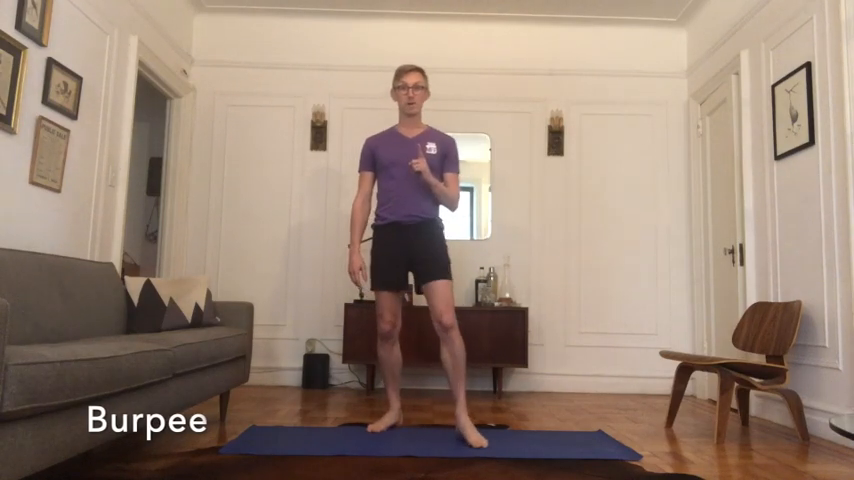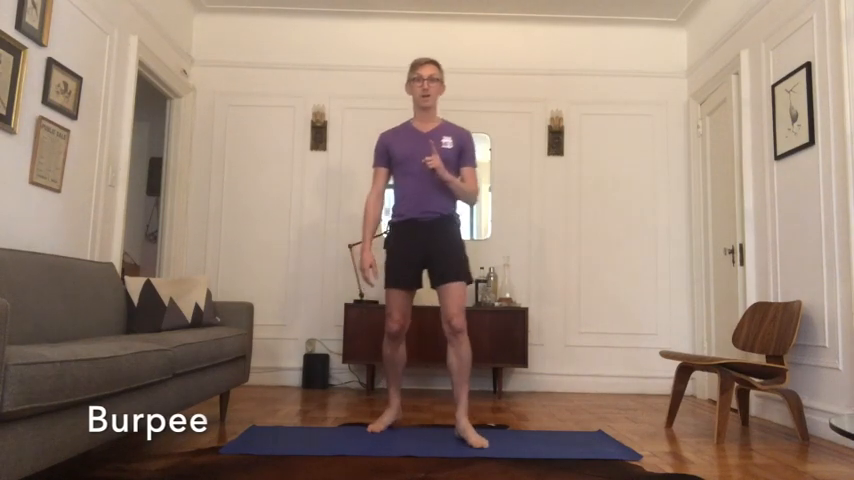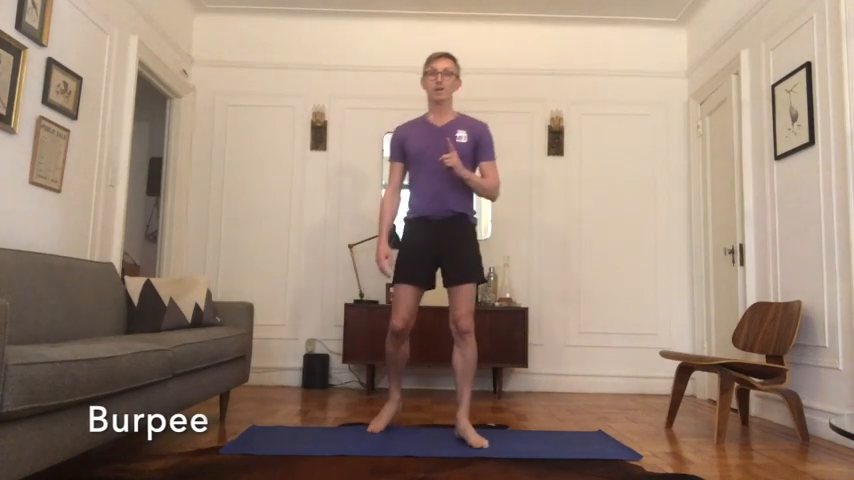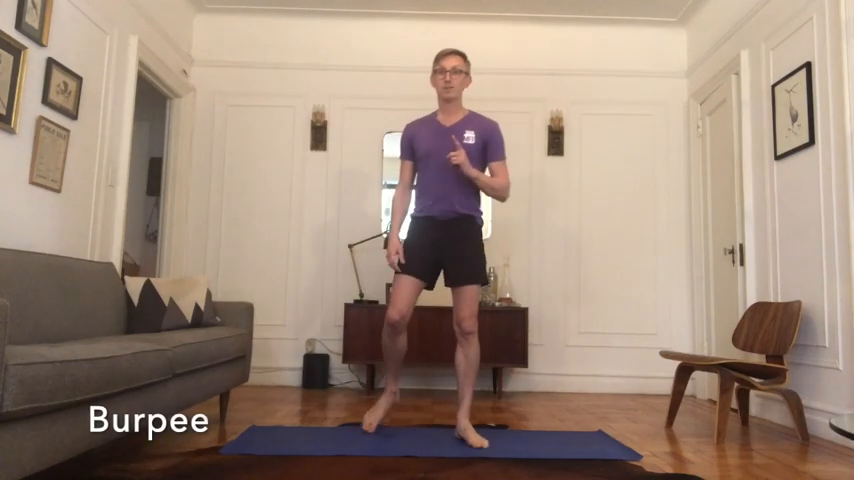
dt=0.2s
person 1, frame 1
left shoulder: (443, 142)
right shoulder: (375, 144)
left elbow: (453, 200)
right elbow: (362, 199)
left wrist: (428, 177)
right wrist: (354, 249)
left hip: (428, 235)
right hip: (388, 237)
left knee: (446, 323)
right knee: (387, 329)
left ankle: (462, 415)
right ankle: (394, 408)
person 1, frame 2
left shoulder: (459, 136)
right shoulder: (389, 139)
left elbow: (472, 195)
right elbow: (376, 195)
left wrist: (444, 173)
right wrist: (366, 246)
left hip: (444, 232)
right hip: (403, 233)
left knee: (455, 326)
right knee: (394, 328)
left ankle: (462, 418)
right ankle: (394, 405)
person 1, frame 3
left shoulder: (476, 130)
right shoulder: (405, 133)
left elbow: (493, 190)
right elbow: (392, 190)
left wrist: (462, 170)
right wrist: (382, 238)
left hip: (459, 230)
right hip: (417, 231)
left knee: (463, 327)
right knee: (399, 325)
left ankle: (462, 419)
right ankle: (393, 398)
person 1, frame 4
left shoulder: (486, 129)
right shoulder: (414, 130)
left elbow: (503, 190)
right elbow: (403, 188)
left wrist: (470, 169)
right wrist: (394, 235)
left hip: (465, 231)
right hip: (423, 229)
left knee: (466, 328)
right knee: (395, 317)
left ankle: (463, 419)
right ankle: (390, 391)
